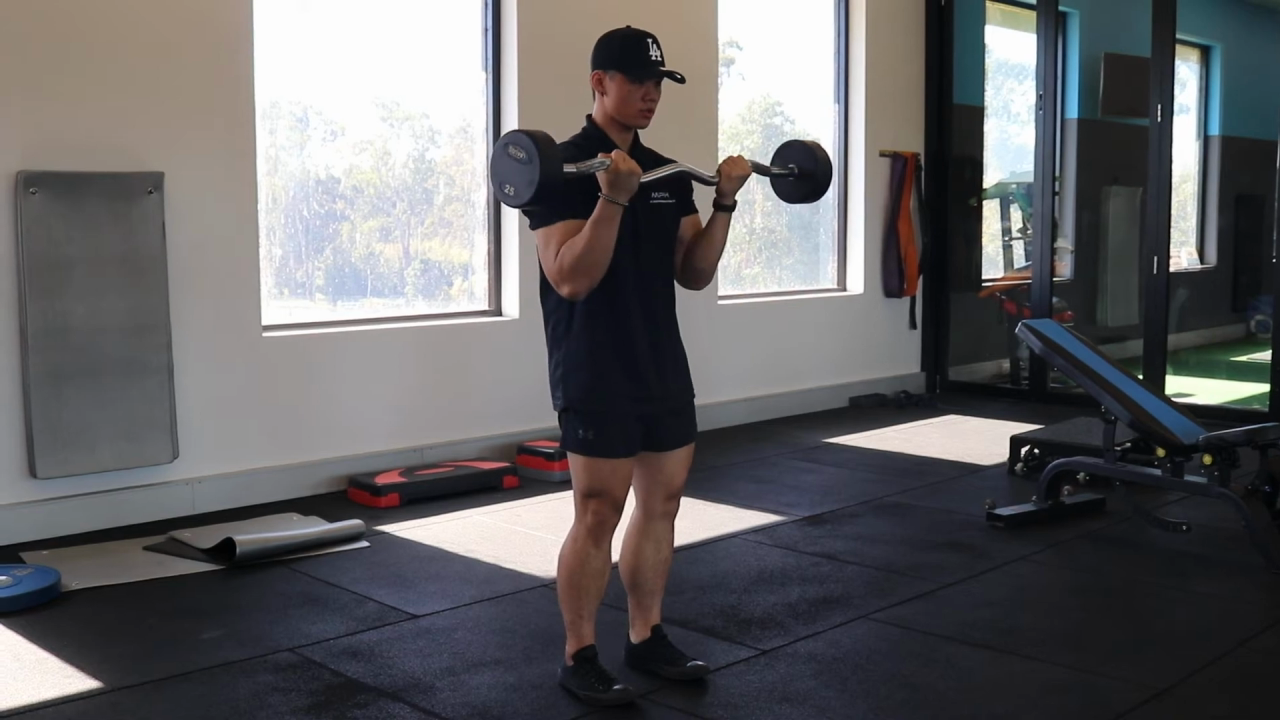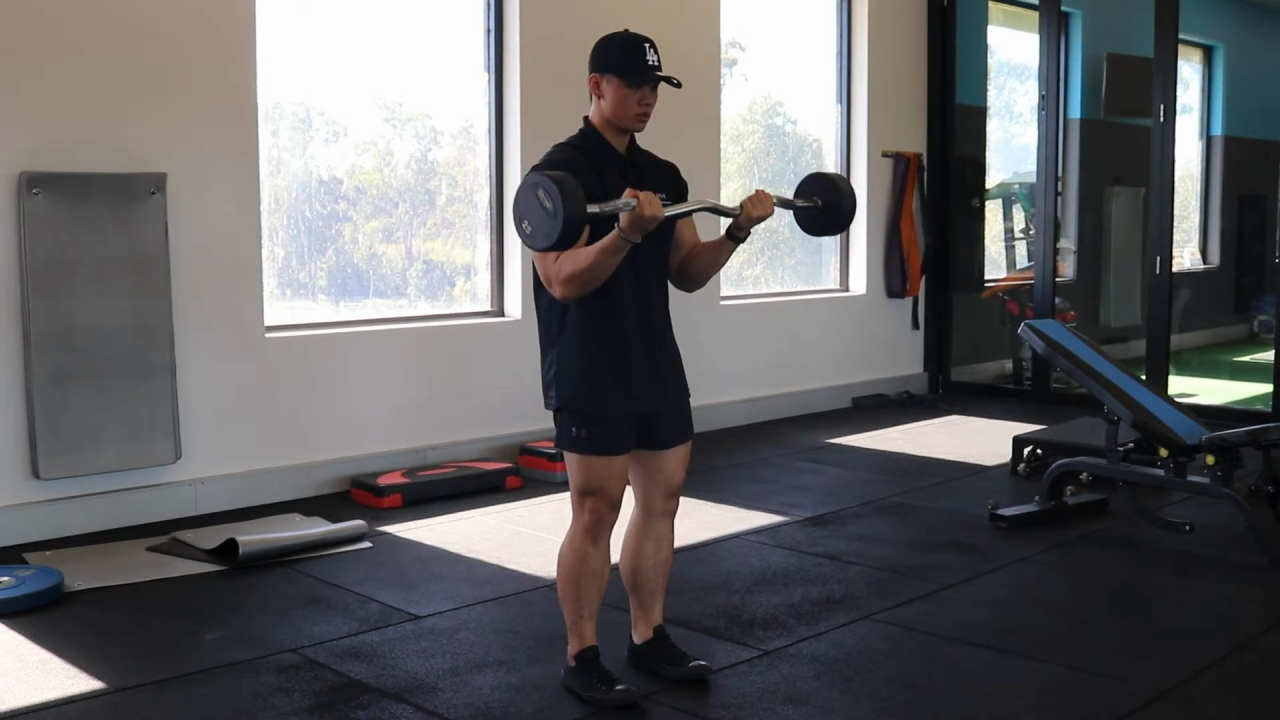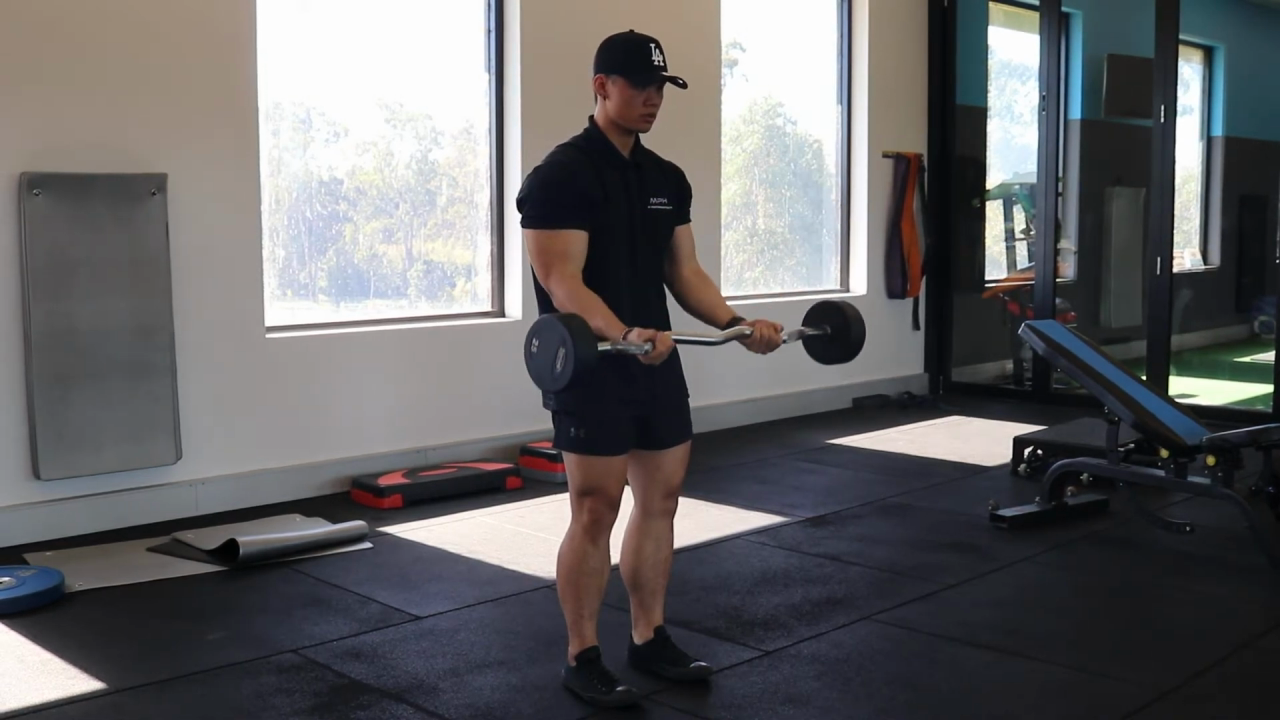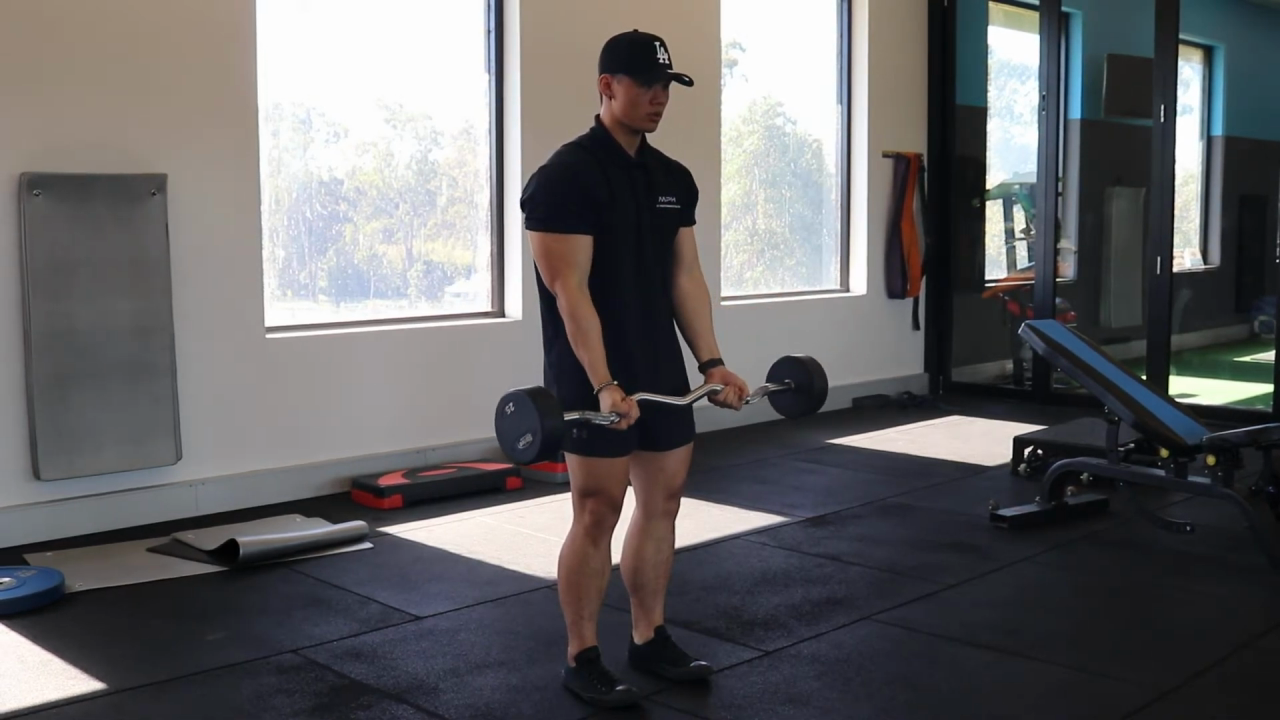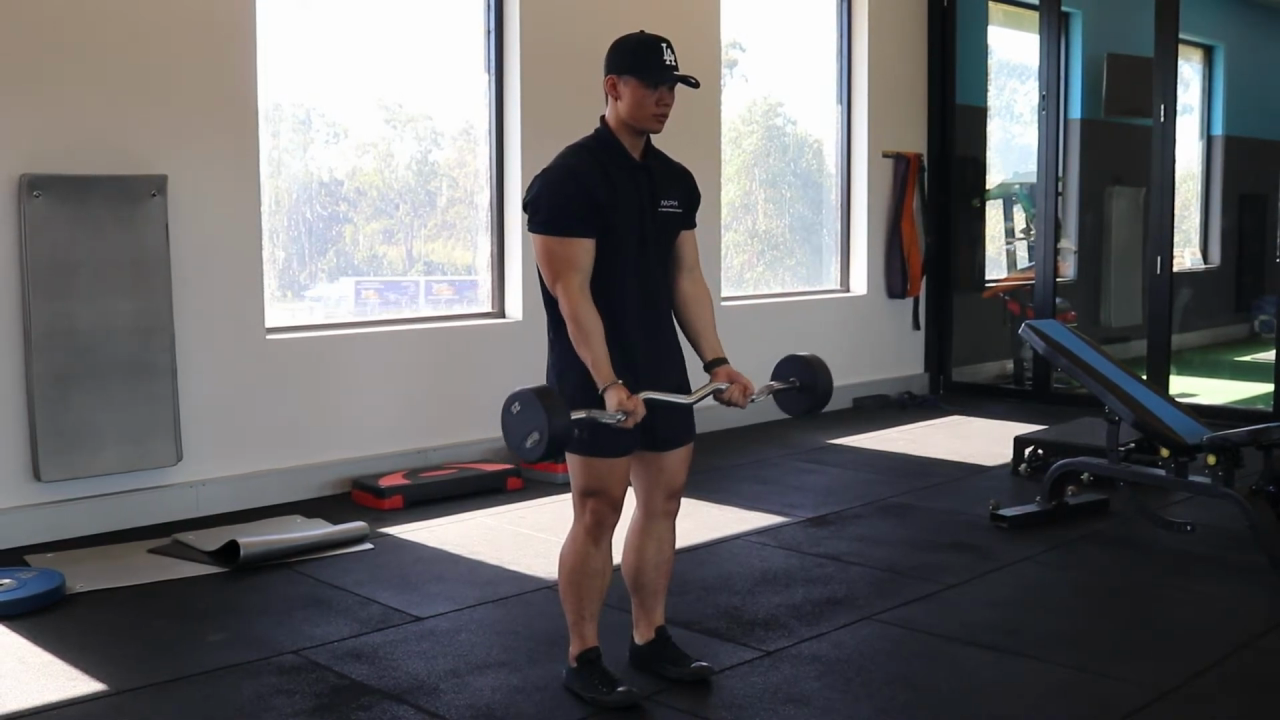
dt=1s
person 1, frame 1
left shoulder: (668, 174)
right shoulder: (566, 167)
left elbow: (694, 274)
right elbow: (571, 279)
left wrist: (724, 203)
right wrist: (614, 198)
left hip: (663, 369)
right hip: (598, 379)
left knee: (661, 504)
right knee: (598, 516)
left ankle: (646, 638)
right ankle: (579, 657)
person 1, frame 2
left shoulder: (664, 175)
right shoulder: (562, 172)
left elbow: (686, 274)
right elbow: (564, 281)
left wrist: (738, 231)
right wrist: (627, 232)
left hip: (658, 369)
right hip: (592, 379)
left knee: (661, 503)
right knee: (596, 515)
left ankle: (649, 638)
right ankle: (582, 657)
person 1, frame 3
left shoulder: (667, 179)
right shoulder: (562, 175)
left elbow: (683, 272)
right elbow: (562, 285)
left wrist: (735, 323)
right wrist: (622, 336)
left hip: (658, 373)
right hip: (594, 378)
left knee: (660, 503)
right knee: (595, 515)
left ankle: (649, 638)
right ankle: (582, 658)
person 1, frame 4
left shoulder: (673, 178)
right shoulder: (567, 176)
left elbow: (685, 277)
right elbow: (569, 290)
left wrist: (712, 363)
right wrist: (603, 385)
left hip: (661, 373)
right hip: (596, 381)
left knee: (662, 503)
right knee: (597, 514)
left ankle: (649, 638)
right ankle: (582, 659)
person 1, frame 5
left shoulder: (675, 180)
right shoulder: (570, 177)
left elbow: (687, 279)
right elbow: (571, 292)
left wrist: (716, 361)
right wrist: (607, 383)
left hip: (662, 372)
right hip: (596, 380)
left knee: (662, 503)
right knee: (597, 514)
left ankle: (649, 639)
right ankle: (583, 659)
